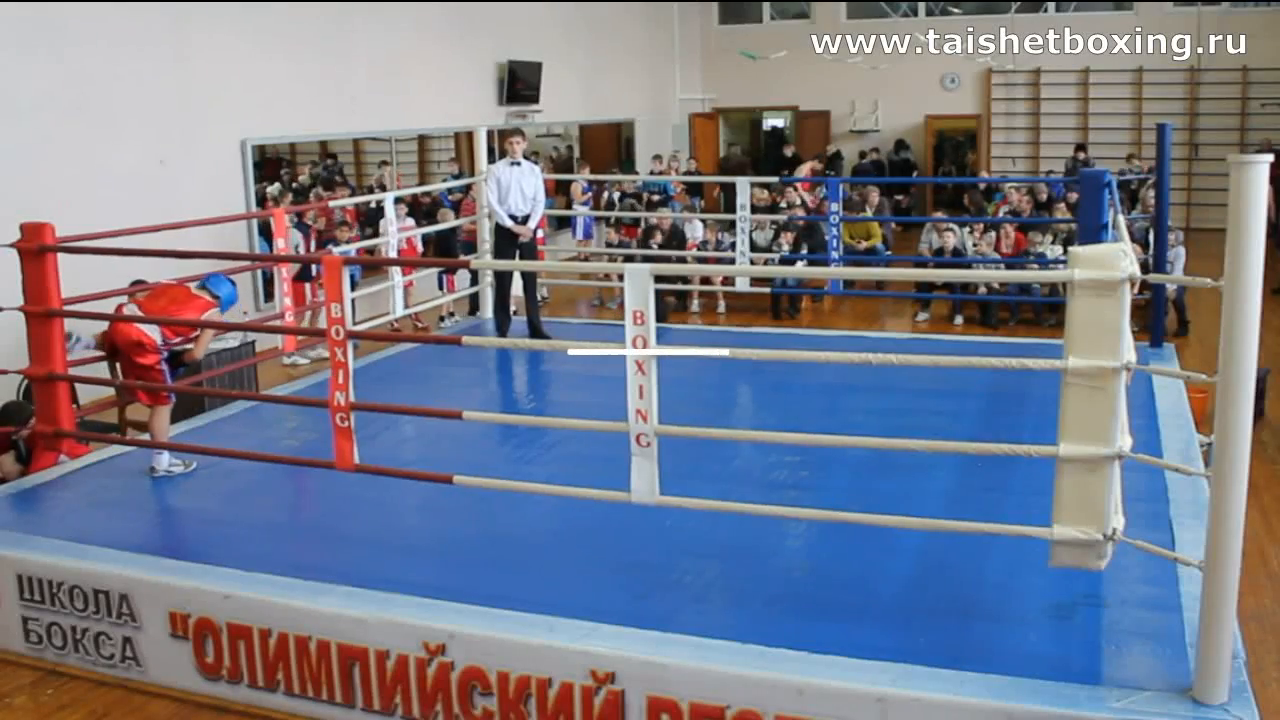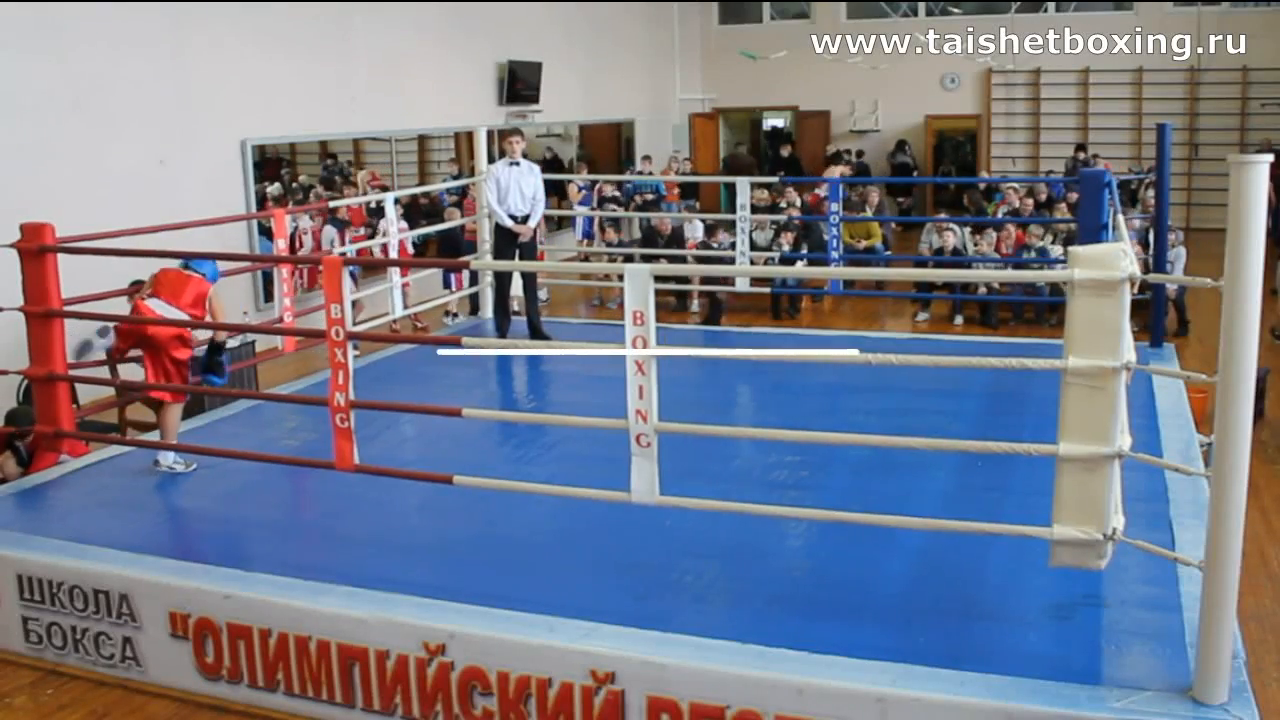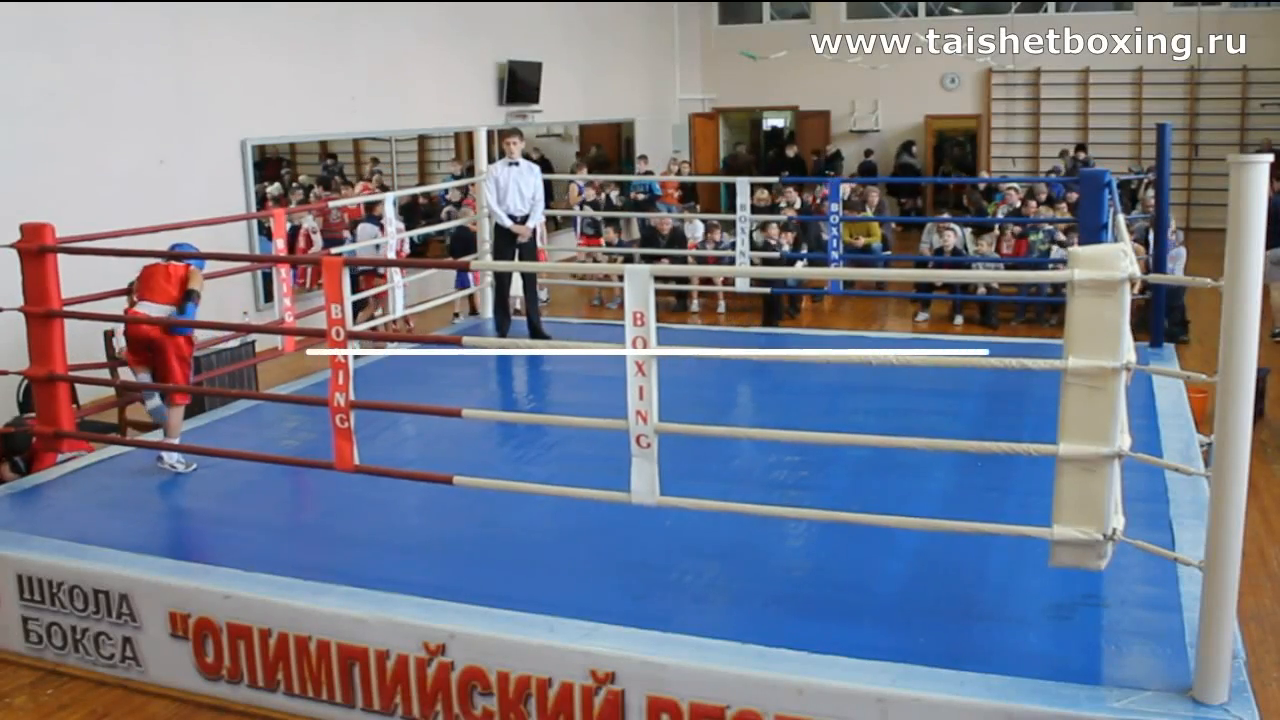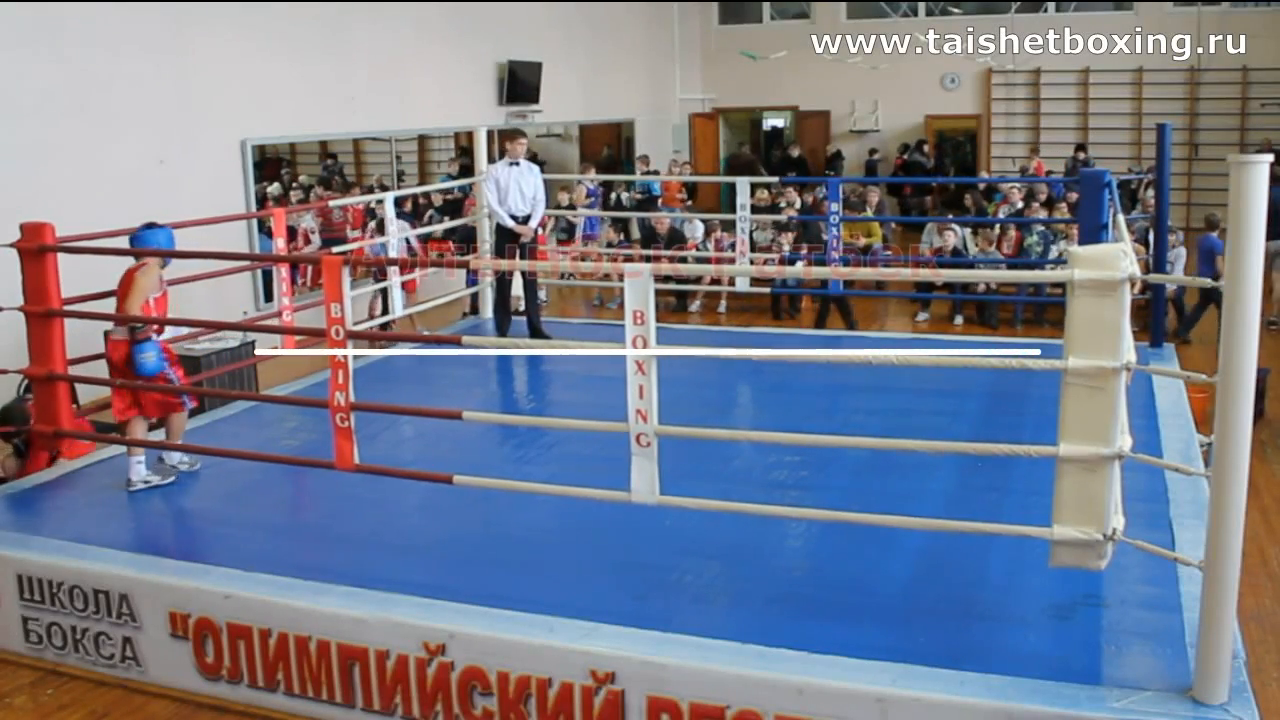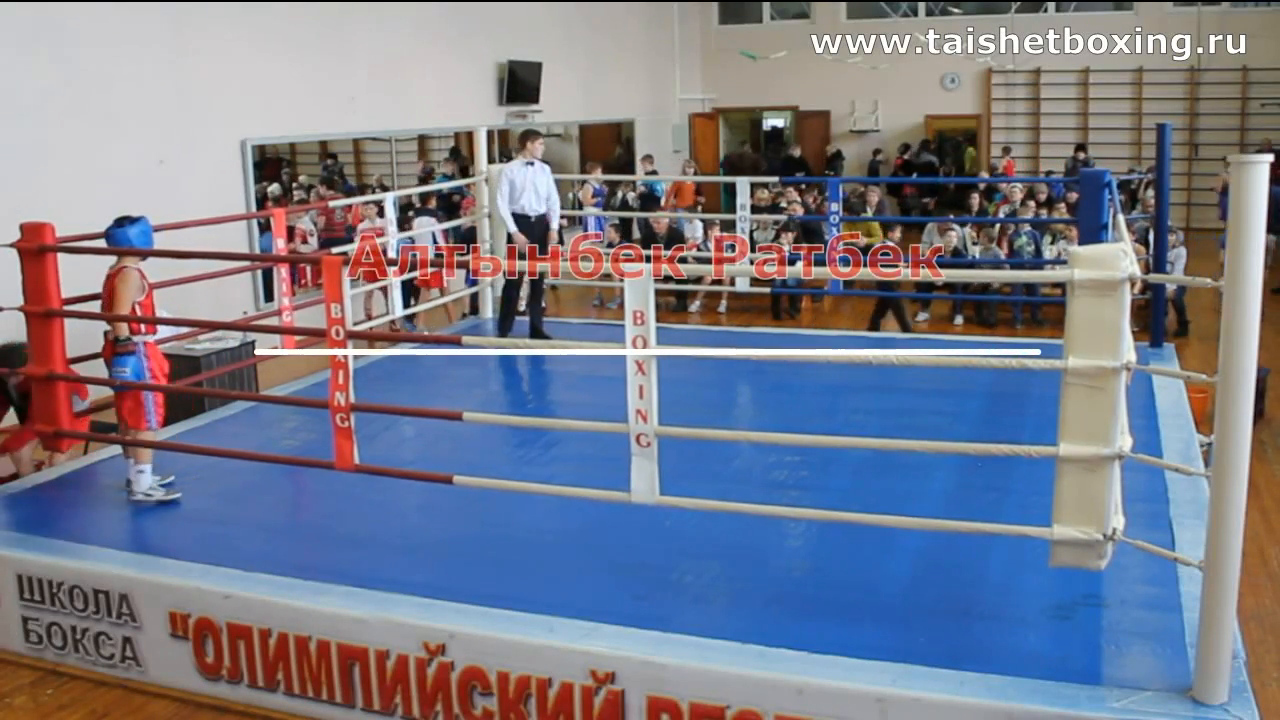
dt=0.5s
person 1, frame 1
left shoulder: (177, 287)
right shoulder: (212, 312)
left elbow: (141, 299)
right elbow: (197, 354)
left hip: (123, 320)
right hip: (144, 340)
right knee: (163, 401)
left ankle: (80, 341)
right ankle: (161, 462)
person 1, frame 2
left shoulder: (162, 274)
right shoulder: (207, 288)
left elbow: (140, 297)
right wrist: (216, 355)
left hip: (145, 316)
right hip: (173, 332)
left knee: (119, 346)
right knee: (174, 397)
left ankle: (104, 337)
right ankle: (166, 457)
person 1, frame 3
left shoulder: (147, 270)
right shoulder: (192, 270)
left elbow: (134, 299)
right elbow: (195, 283)
right wrist: (189, 303)
right hip: (172, 328)
left knee: (139, 358)
right knee: (177, 395)
left ankle: (150, 393)
right ankle: (170, 455)
person 1, frame 4
left shoulder: (131, 273)
right shoulder: (150, 272)
right elbow: (132, 306)
right wrist: (140, 338)
left hip: (119, 347)
right hip: (142, 346)
left knee: (137, 410)
right knee: (178, 398)
left ankle: (137, 473)
right ankle: (172, 457)
person 1, frame 5
left shoulder: (115, 272)
right shoulder: (130, 274)
left elbow: (109, 312)
right elbow: (119, 316)
right wrist: (124, 350)
left hip: (127, 349)
right hip: (135, 350)
left knee: (129, 415)
right knee: (147, 415)
left ankle: (136, 475)
right ankle: (143, 485)
person 2, frame 1
left shoulder: (534, 170)
right shoulder: (496, 170)
left elbow: (539, 202)
right elbow: (493, 203)
left wrist: (529, 227)
right wrist: (512, 225)
left hip: (528, 226)
right hip: (505, 226)
left knee: (530, 278)
right knee: (502, 279)
left ankle: (535, 328)
right ankle: (502, 329)
person 2, frame 2
left shoulder: (533, 169)
right shoulder: (495, 170)
left elbow: (539, 201)
right elbow: (492, 203)
left wrist: (530, 226)
right wrist: (512, 225)
left hip: (528, 225)
right hip: (504, 226)
left knee: (530, 278)
right knee: (502, 279)
left ankle: (535, 328)
right ankle: (502, 330)
person 2, frame 3
left shoulder: (533, 170)
right shoulder: (495, 171)
left elbow: (539, 201)
right elbow: (491, 203)
left wrist: (529, 226)
right wrist: (512, 226)
left hip: (527, 225)
right hip: (504, 226)
left knee: (530, 277)
right knee: (502, 279)
left ankle: (535, 328)
right ankle: (502, 330)
person 2, frame 4
left shoulder: (533, 169)
right shoulder: (495, 171)
left elbow: (540, 201)
right elbow: (493, 204)
left wrist: (531, 226)
right wrist: (514, 226)
left hip: (529, 224)
right hip: (506, 226)
left knee: (531, 277)
right knee: (503, 278)
left ankle: (535, 328)
right ankle: (502, 330)
person 2, frame 5
left shoulder: (545, 169)
right shoulder: (509, 170)
left elbow: (553, 201)
right elbow: (502, 204)
left wrist: (553, 227)
right wrist: (514, 232)
left hip: (540, 224)
right hip: (519, 224)
left knee: (538, 278)
right knee: (513, 277)
left ankle: (536, 328)
right ankle: (504, 330)
